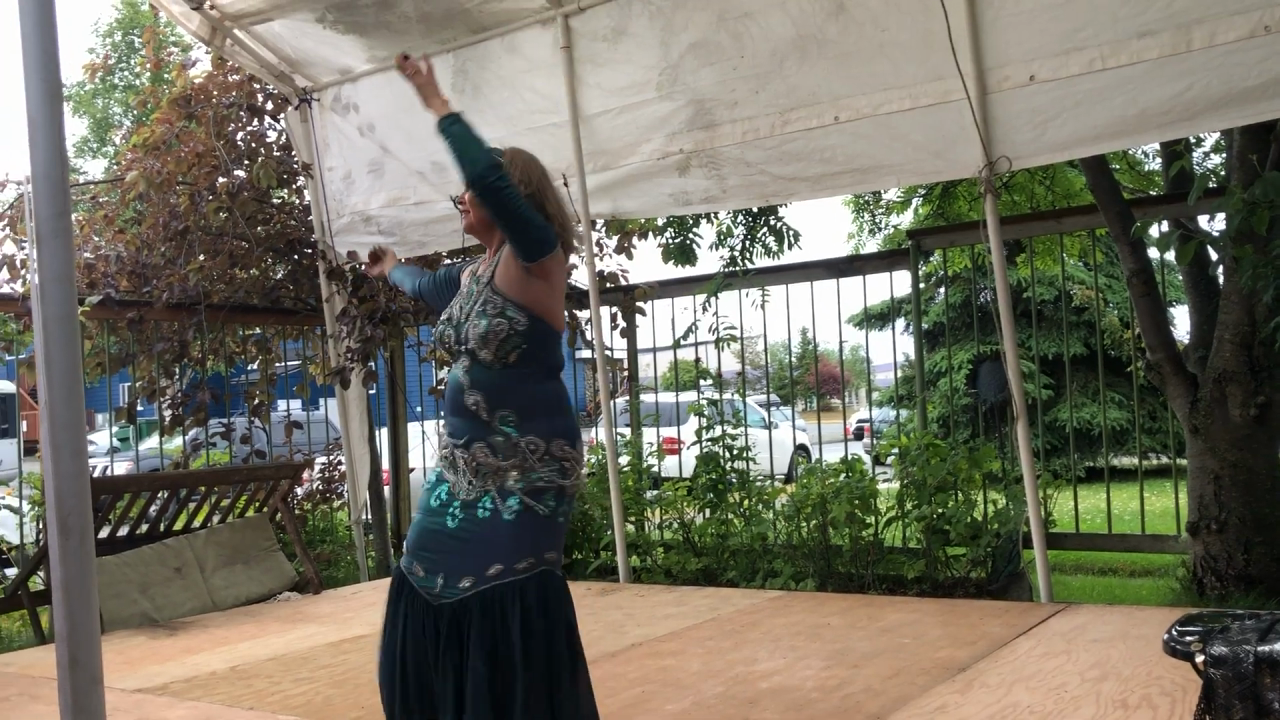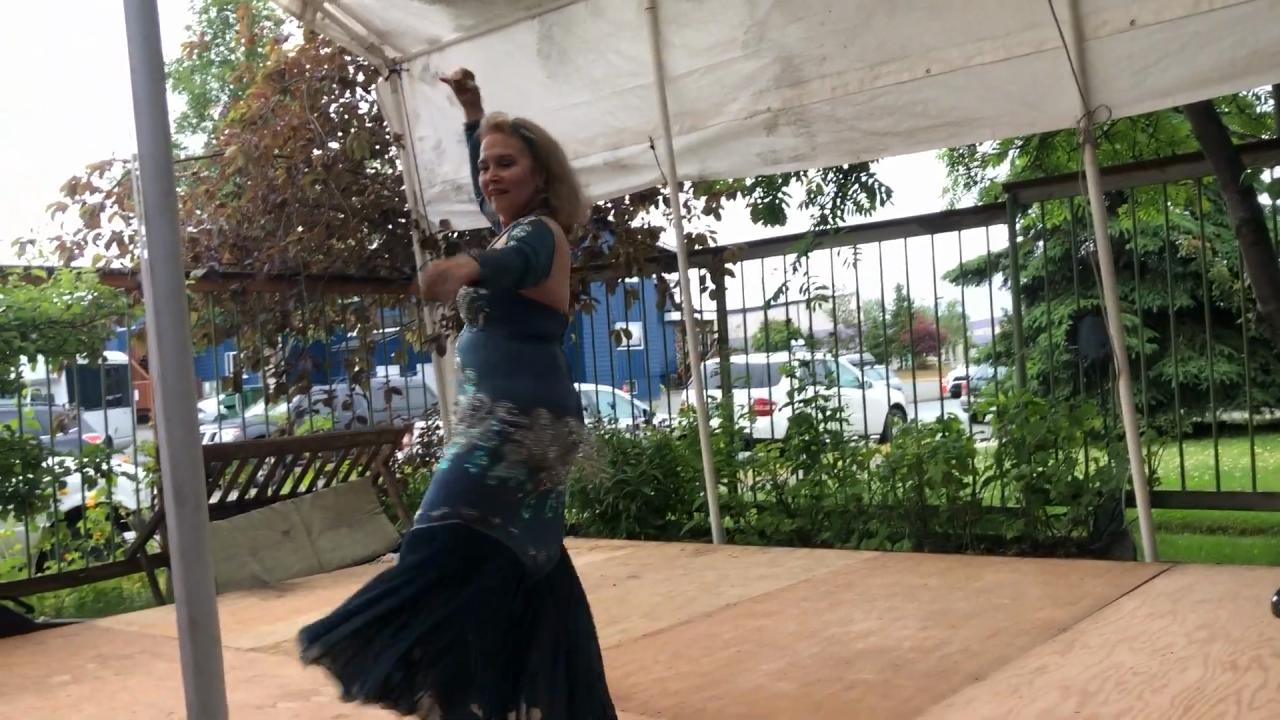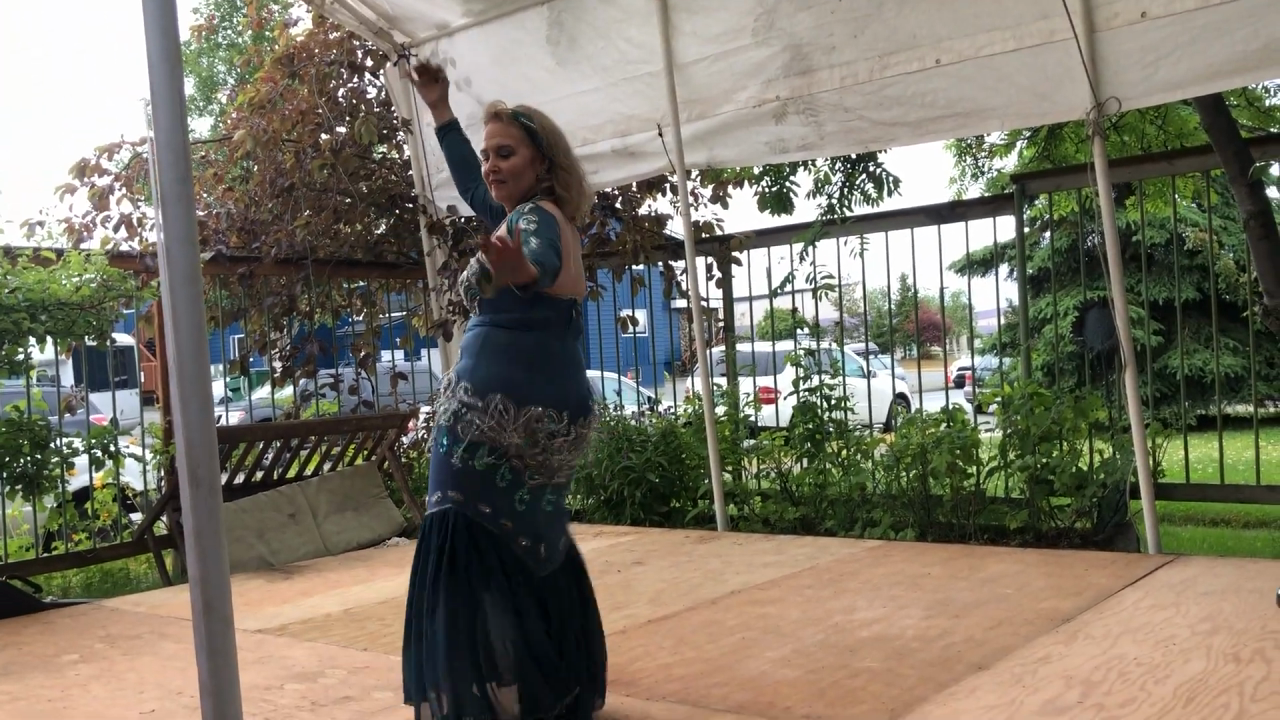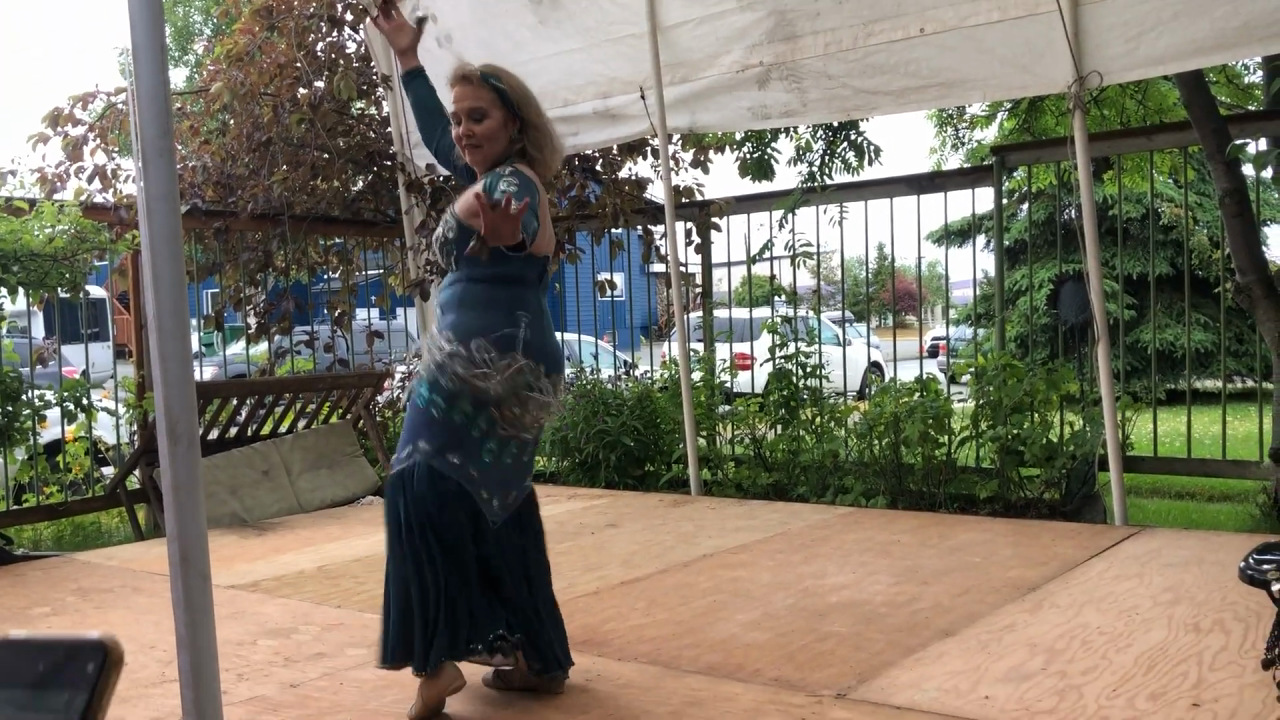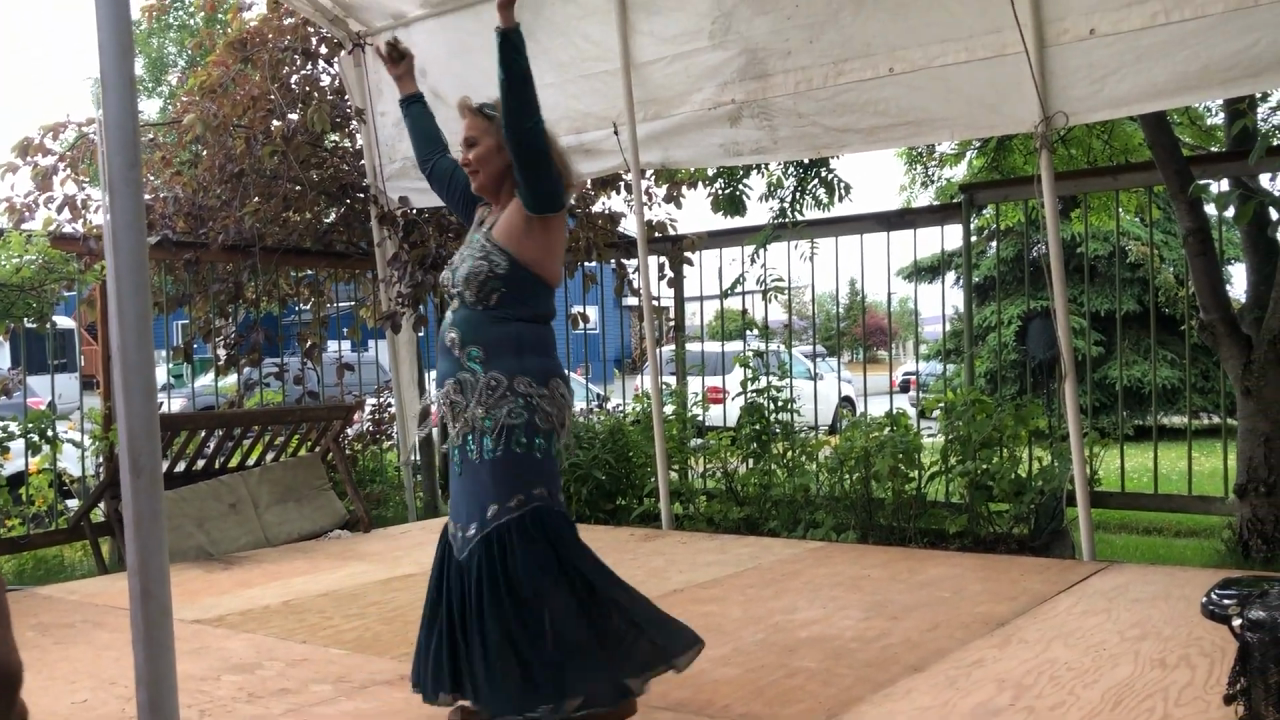
dt=1s
person 1, frame 1
left shoulder: (538, 254)
right shoulder: (475, 272)
left elbow: (485, 177)
right elbow: (430, 288)
left wrist: (439, 104)
right wrist: (392, 269)
left hip: (528, 467)
right hip: (463, 463)
left knee: (521, 607)
right knee: (424, 586)
person 1, frame 2
left shoulder: (537, 231)
right shoulder: (529, 229)
left elbow: (508, 268)
right elbow: (489, 194)
left wrist: (466, 266)
right wrist: (472, 115)
left hip: (508, 418)
right hip: (528, 418)
left knee: (442, 549)
right knee: (523, 559)
person 1, frame 3
left shoulder: (535, 218)
right shoulder: (543, 220)
left elbow: (545, 266)
right elbow: (471, 186)
left wrist: (518, 270)
right wrist: (439, 109)
left hip: (495, 407)
right hip: (556, 409)
left knee: (462, 549)
right knee: (533, 549)
person 1, frame 4
left shoulder: (511, 181)
right shoulder: (498, 179)
left elbow: (521, 220)
right elbow: (437, 140)
left wrist: (506, 228)
right wrist: (405, 59)
left hip: (478, 365)
right hip: (524, 371)
left knee: (427, 502)
right knee: (494, 510)
left ankle: (437, 658)
right ankle: (535, 657)
person 1, frame 5
left shoulder: (538, 206)
right shoulder: (483, 214)
left elbow: (522, 120)
right elbow: (431, 161)
right wrist: (407, 88)
left hip: (512, 409)
right hip: (473, 414)
left knee: (523, 545)
right knee: (475, 545)
